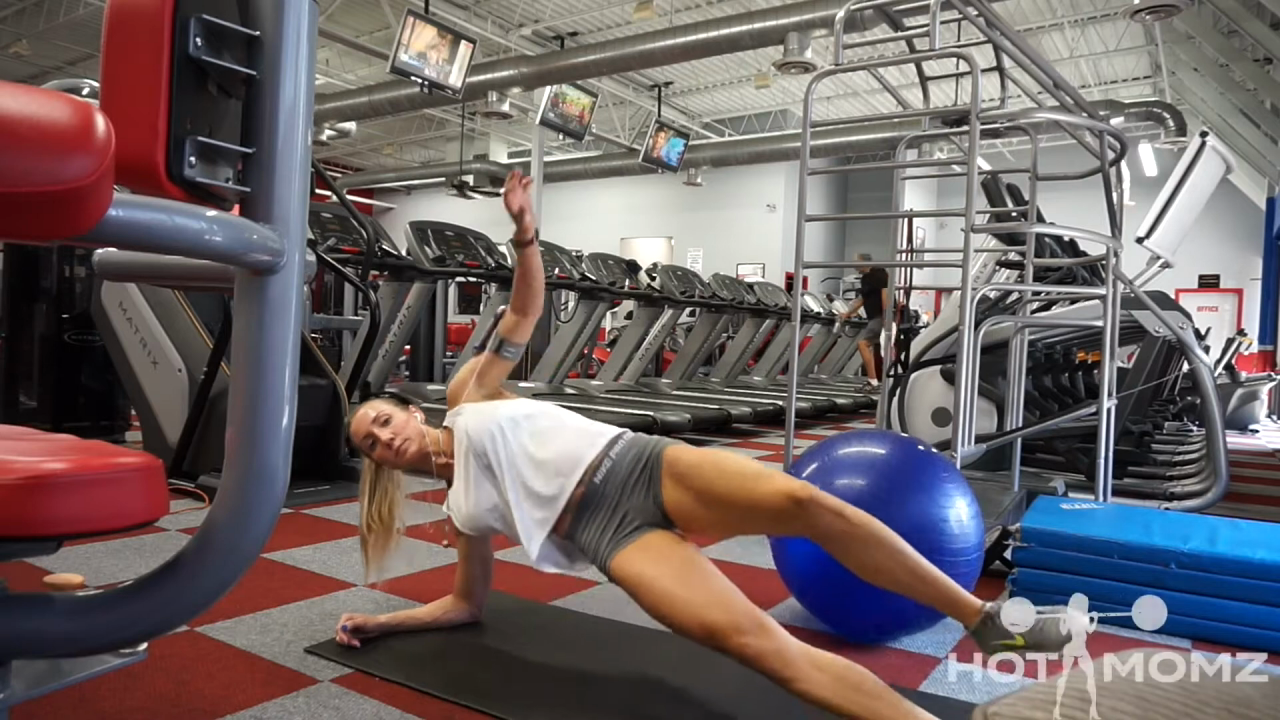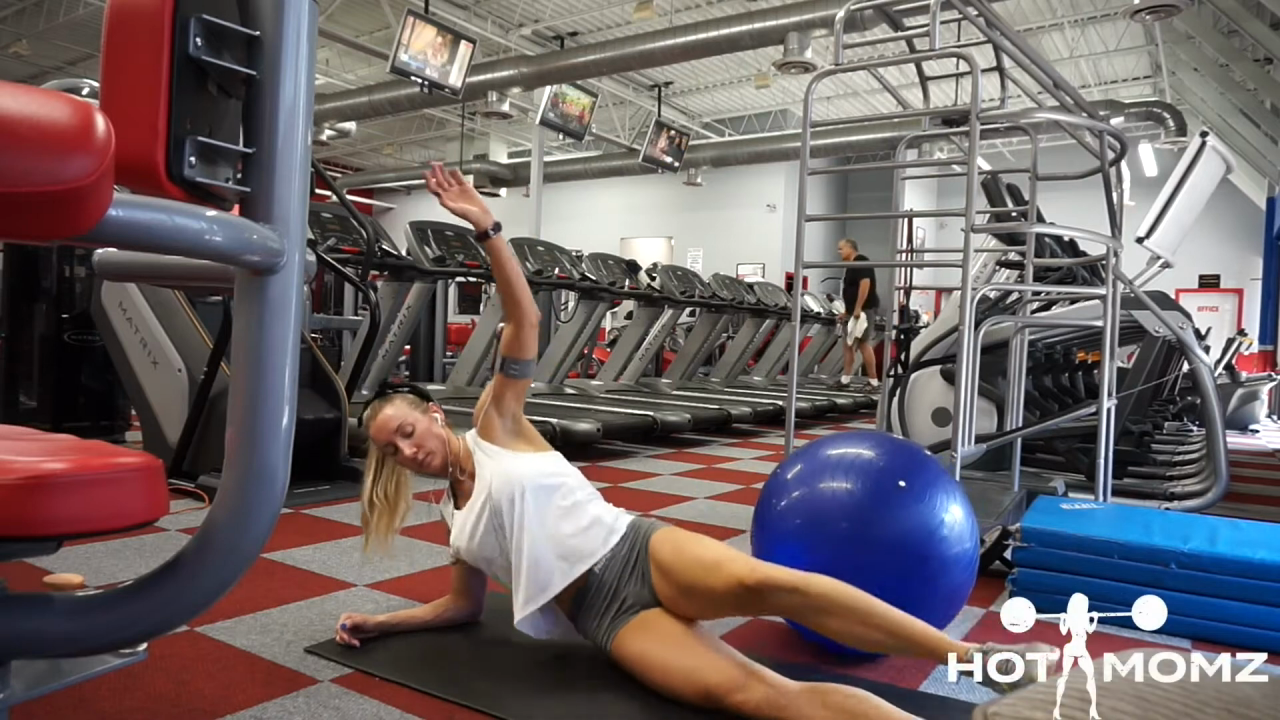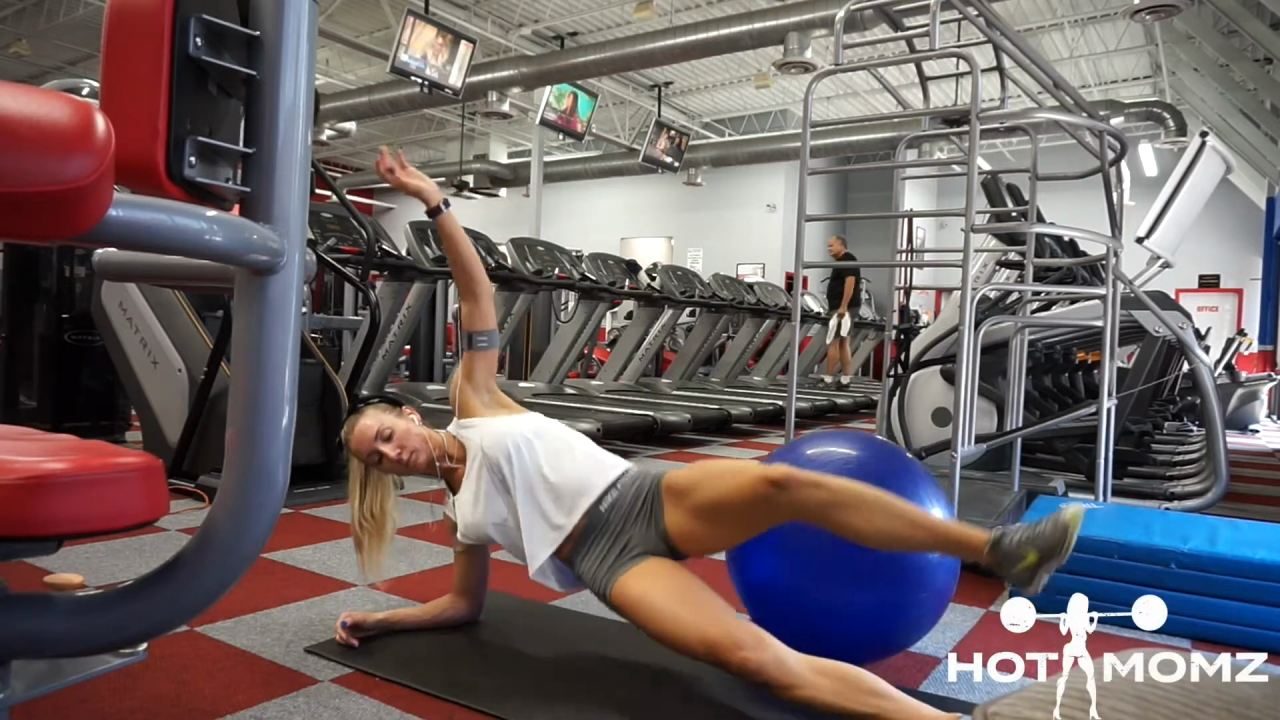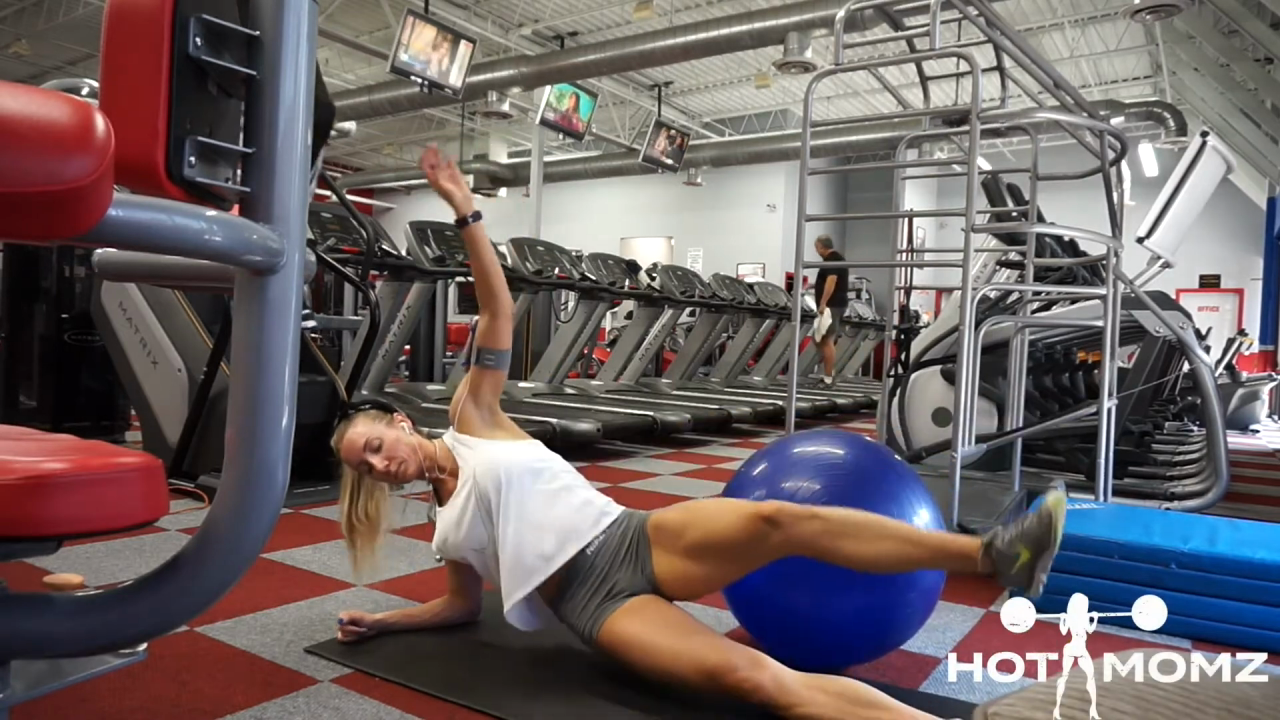
dt=0.7s
person 1, frame 1
left shoulder: (469, 391)
right shoulder: (461, 502)
left elbow: (528, 305)
right elbow: (466, 604)
left wrist: (521, 230)
right wrist: (378, 623)
left hip: (645, 466)
right hip: (613, 531)
left knee: (803, 501)
right knee: (754, 641)
left ankle: (984, 617)
person 1, frame 2
left shoulder: (494, 423)
right shoulder: (456, 519)
left elbow: (523, 319)
right elbow: (463, 605)
left wrist: (488, 231)
right wrist: (380, 622)
left hip: (640, 551)
right hip: (609, 615)
left knee: (762, 583)
left ankle: (968, 658)
person 1, frame 3
left shoulder: (470, 399)
right shoulder: (461, 510)
left elbow: (477, 294)
right elbow: (464, 604)
left wrist: (433, 202)
right wrist: (378, 620)
left hip: (648, 497)
right hip: (614, 559)
left knee: (781, 483)
right knee: (755, 656)
left ankle: (996, 549)
person 1, frame 4
left shoulder: (471, 419)
right shoulder: (446, 529)
left elbow: (498, 307)
right elbow: (461, 607)
left wrist: (467, 215)
right wrist: (377, 622)
left hip: (633, 538)
right hip: (600, 603)
left knee: (780, 520)
left ankle: (992, 554)
